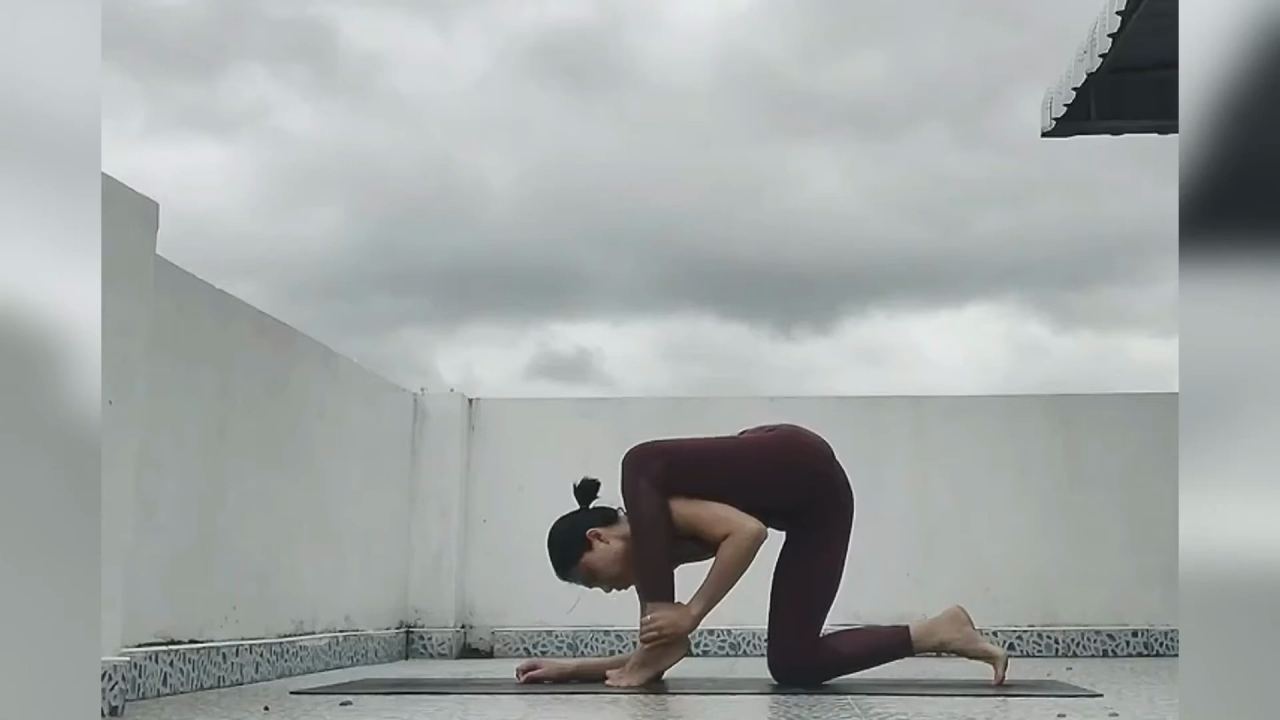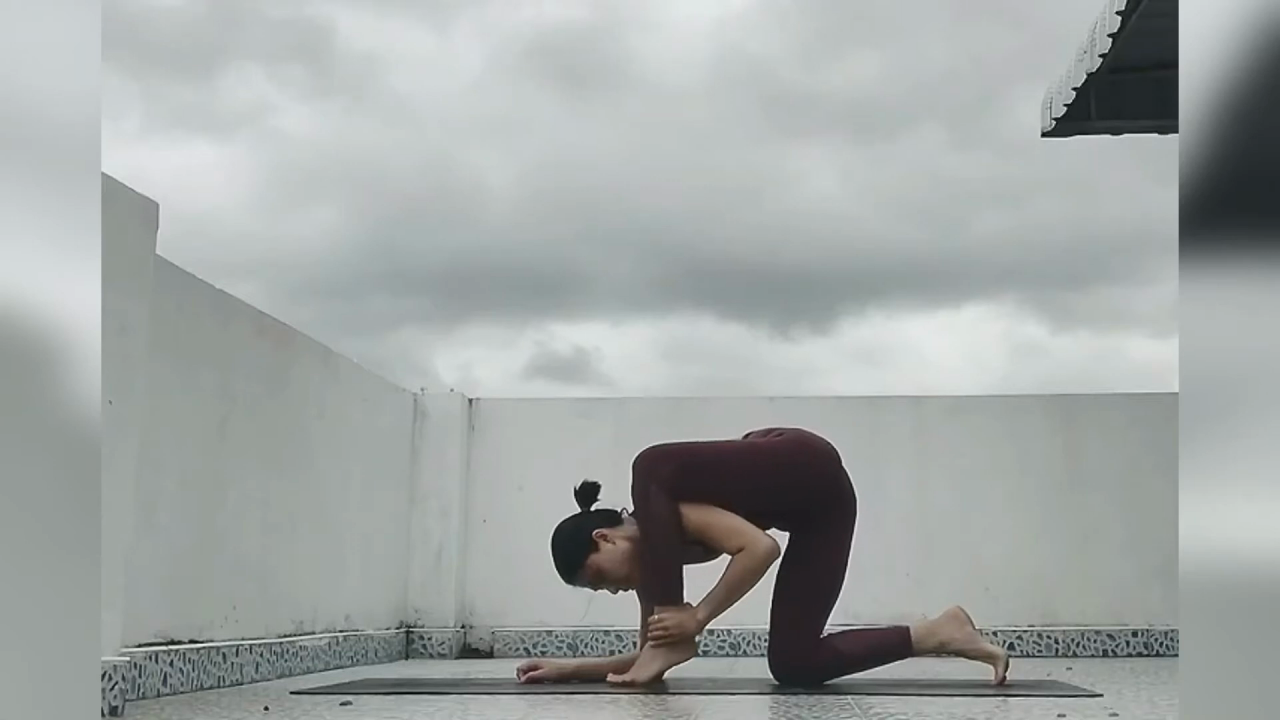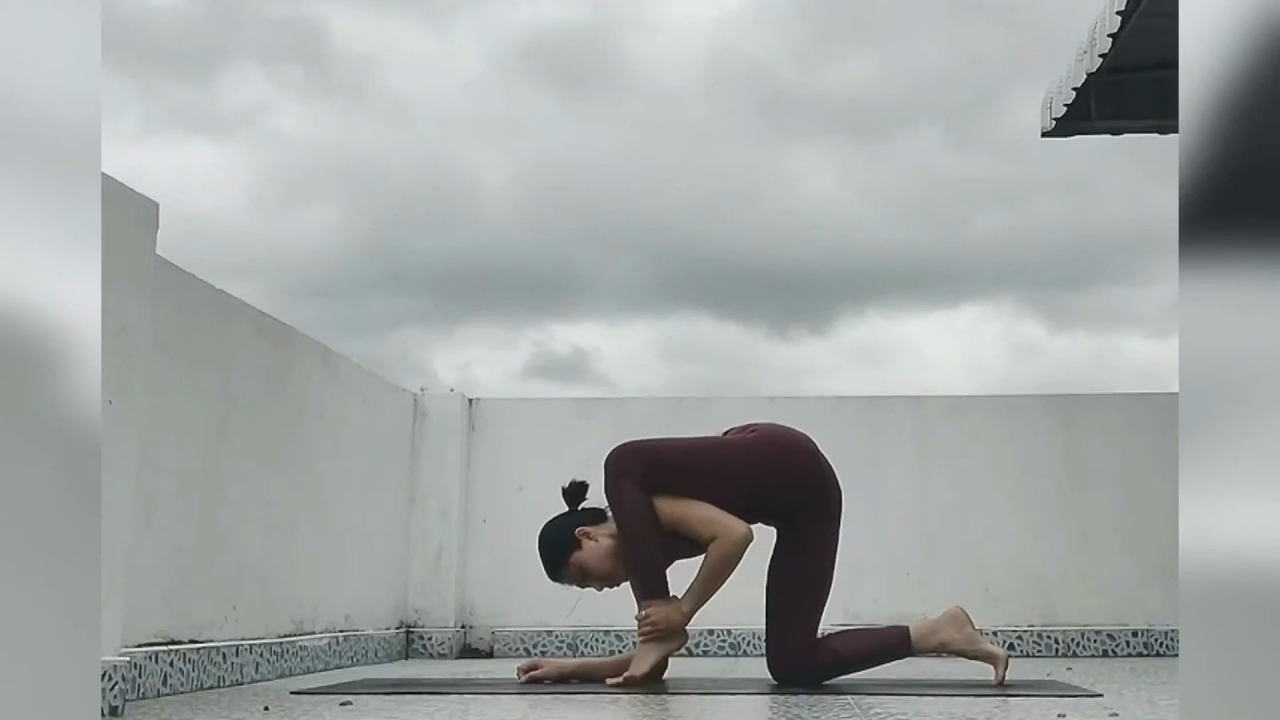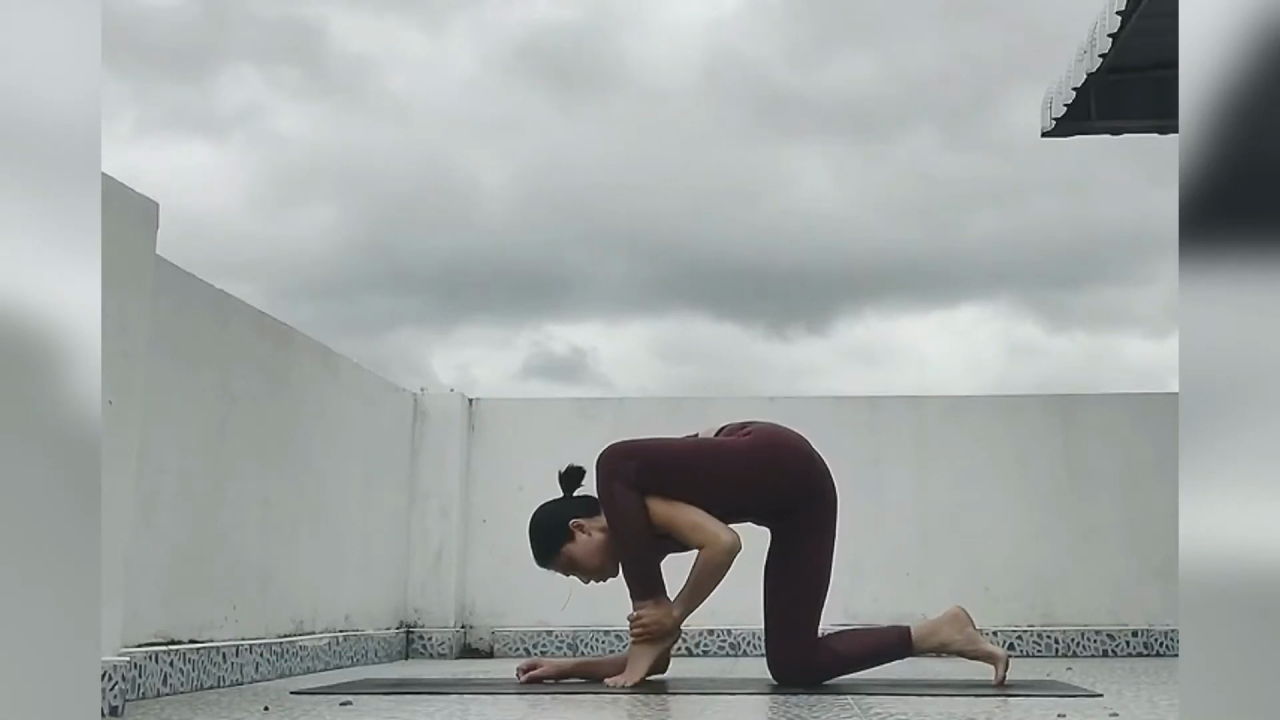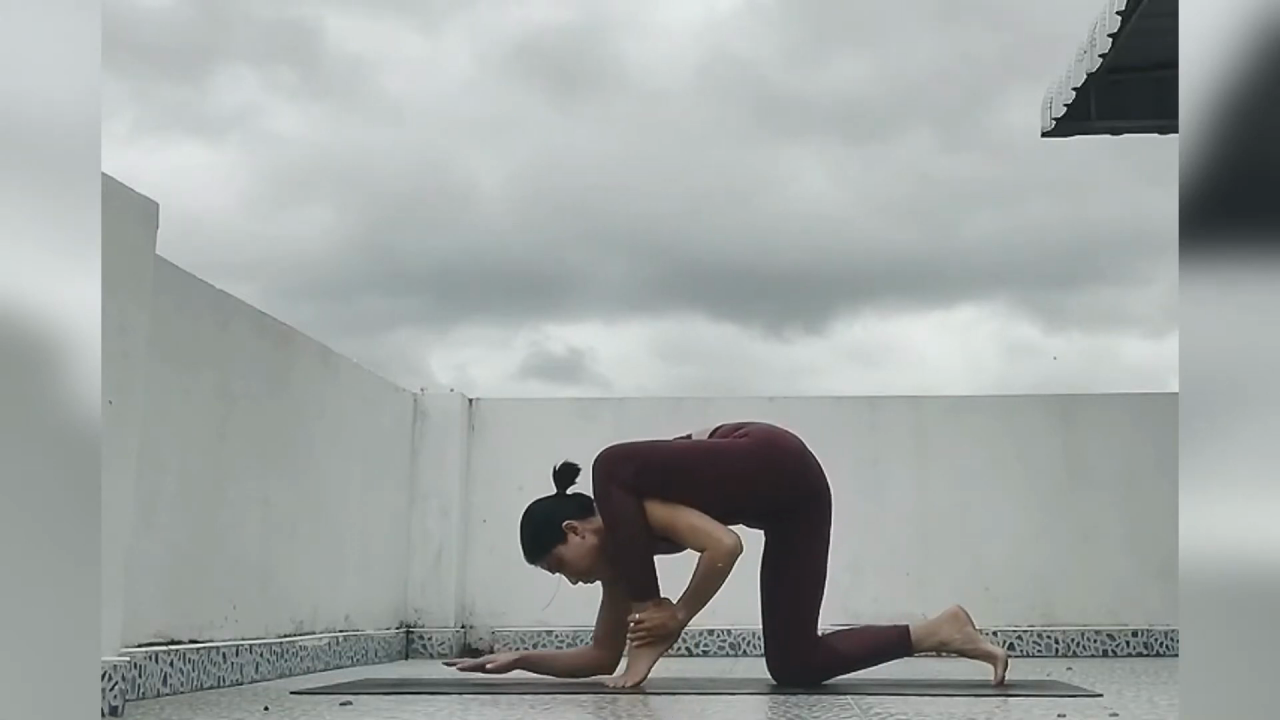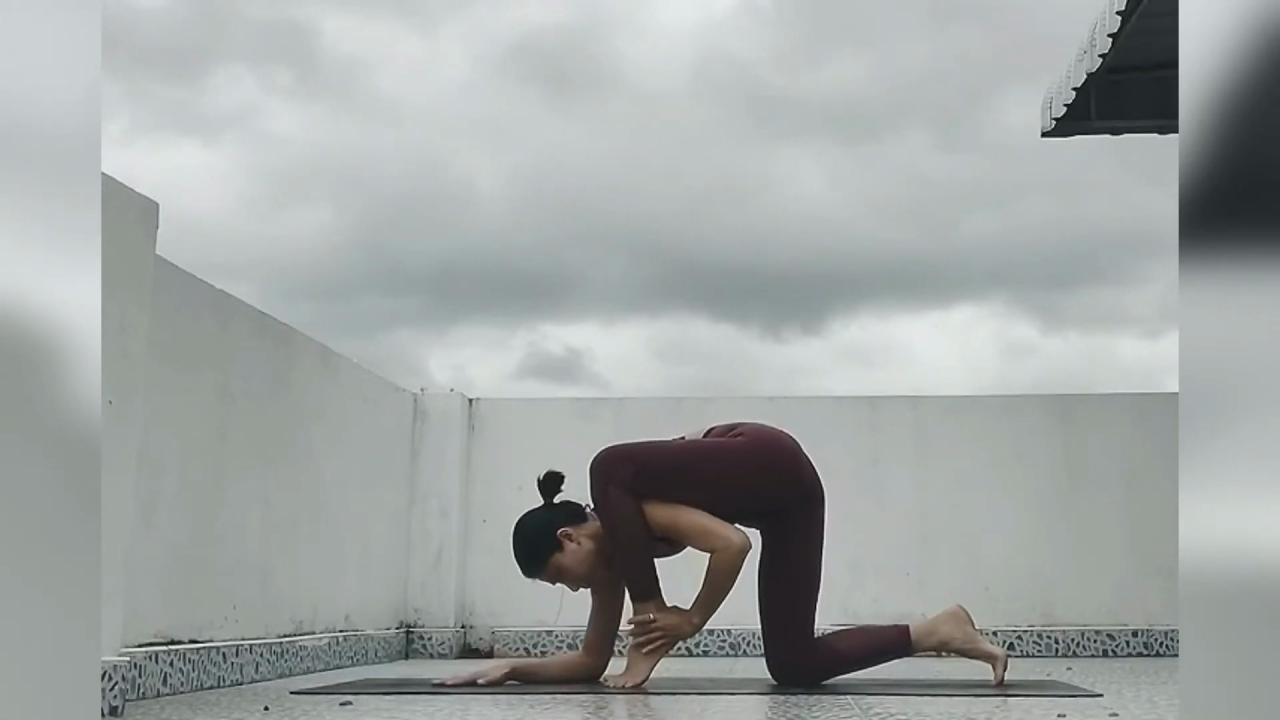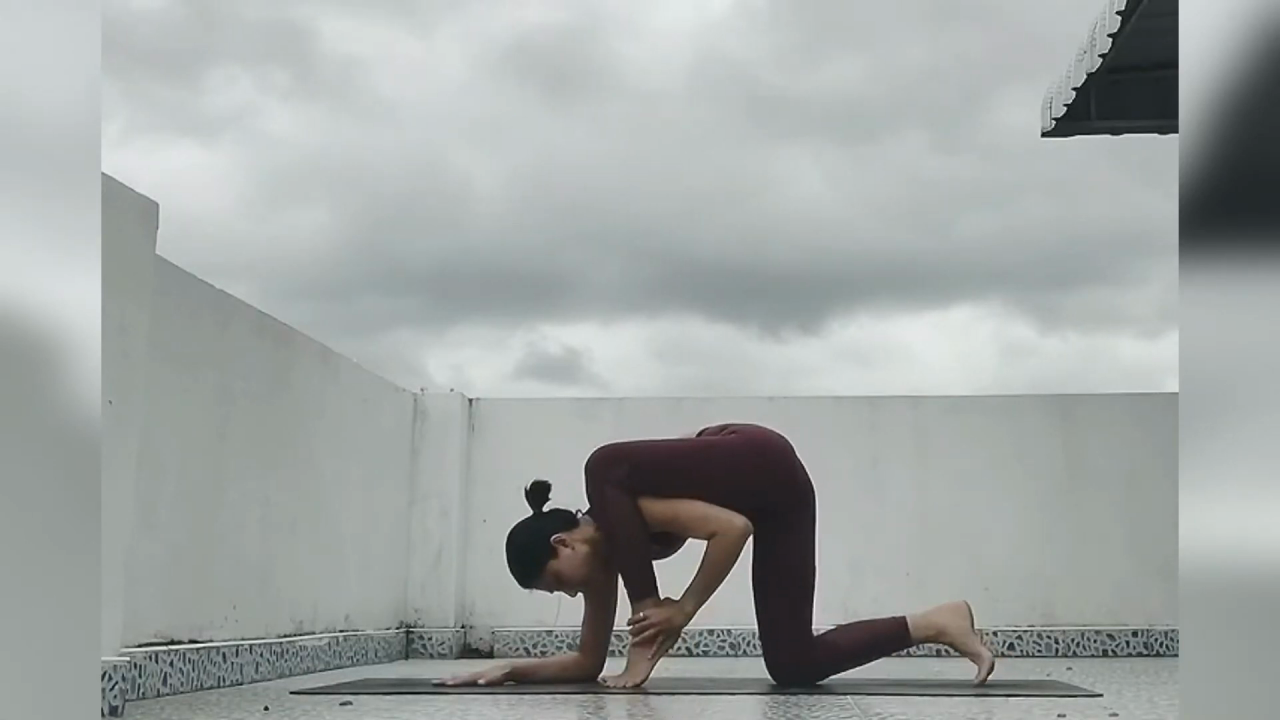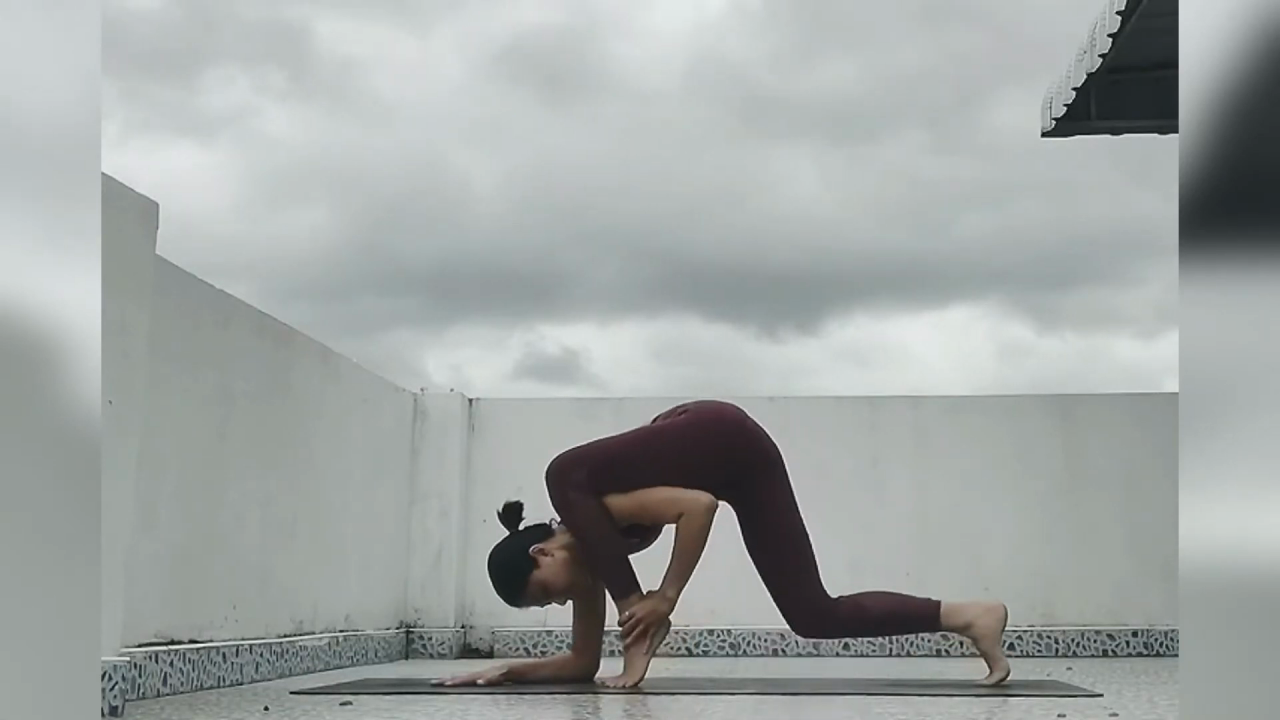
dt=0.5s
person 1, frame 1
left shoulder: (648, 474)
right shoulder: (652, 552)
left elbow: (749, 532)
right elbow: (646, 667)
left wrist: (689, 615)
right wrist: (569, 668)
left hip: (808, 468)
right hip: (815, 505)
left knee: (642, 463)
right knee: (793, 664)
right ankle: (941, 632)
person 1, frame 2
left shoulder: (657, 490)
right shoulder: (650, 556)
left elbow: (760, 548)
right elbow: (650, 659)
left wrist: (696, 618)
right wrist: (569, 668)
left hip: (812, 472)
right hip: (820, 508)
left knee: (652, 467)
right knee: (794, 665)
right ankle: (942, 634)
person 1, frame 3
left shoulder: (635, 490)
right shoulder: (645, 548)
left elbow: (735, 534)
right elbow: (651, 665)
left wrist: (681, 612)
right wrist: (567, 668)
left hip: (793, 465)
right hip: (805, 499)
left knee: (624, 464)
right knee: (793, 665)
right ankle: (942, 633)
person 1, frame 4
left shoulder: (626, 494)
right shoulder: (638, 542)
left elbow: (723, 543)
right elbow: (656, 661)
left wrist: (673, 614)
right wrist: (569, 666)
left hip: (787, 465)
right hip: (802, 496)
left knee: (614, 463)
right knee: (794, 665)
right ankle: (942, 633)
person 1, frame 5
left shoulder: (626, 499)
right shoulder: (618, 547)
left elbow: (724, 546)
right elbow: (601, 656)
left wrist: (675, 618)
right wrist: (517, 659)
left hip: (781, 465)
right hip: (795, 499)
left knee: (611, 466)
right knee: (794, 665)
left ankle: (649, 633)
right ankle: (939, 632)
person 1, frame 6
left shoulder: (618, 492)
right shoulder: (609, 552)
left elbow: (733, 544)
right elbow: (590, 661)
left wrist: (692, 620)
right wrist: (511, 668)
left hip: (776, 466)
right hip: (783, 497)
right knee: (795, 665)
right ankle: (939, 632)
person 1, frame 7
left shoulder: (611, 497)
right shoulder: (601, 555)
left elbow: (733, 528)
right elbow: (586, 662)
left wrist: (684, 609)
right wrist: (511, 669)
left hip: (769, 468)
right hip: (767, 495)
right knee: (794, 666)
right ankle: (936, 623)
person 1, frame 8
left shoulder: (572, 483)
right shoulder: (583, 550)
left elbow: (699, 506)
right elbow: (583, 662)
left wrist: (666, 598)
right wrist: (510, 670)
left hip: (730, 442)
right hip: (726, 462)
right knee: (814, 616)
right ankle: (967, 616)
